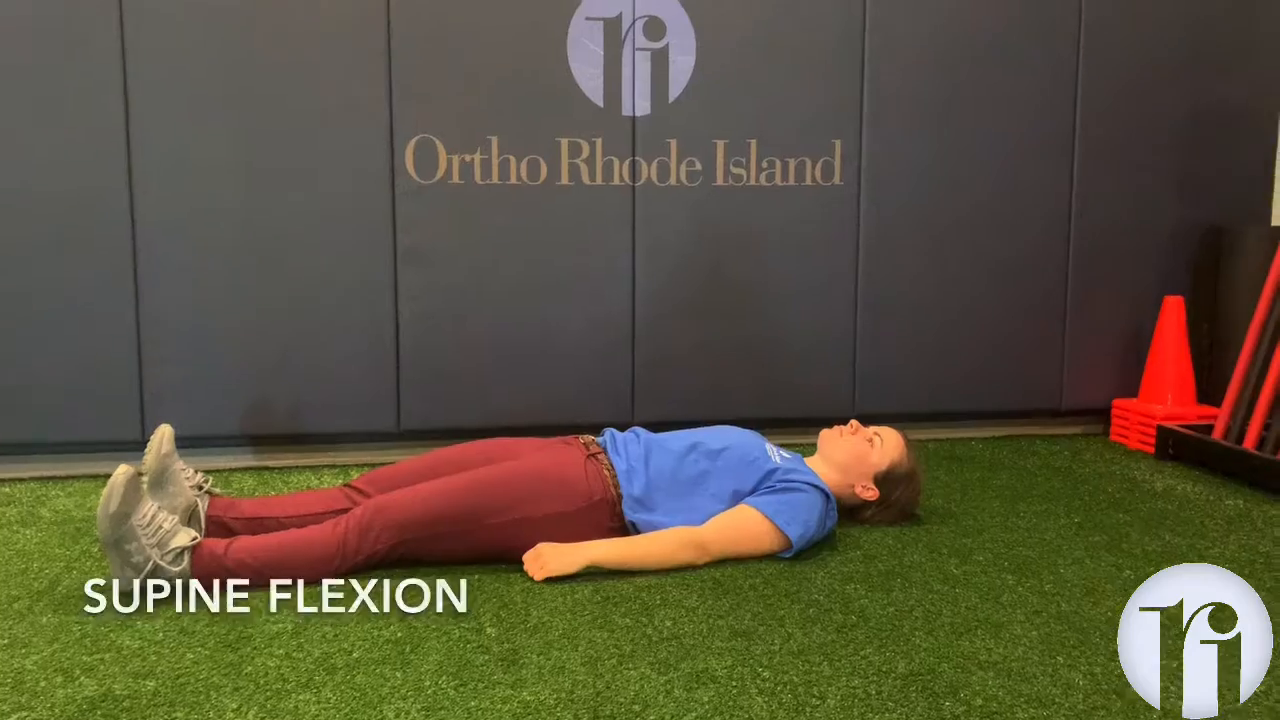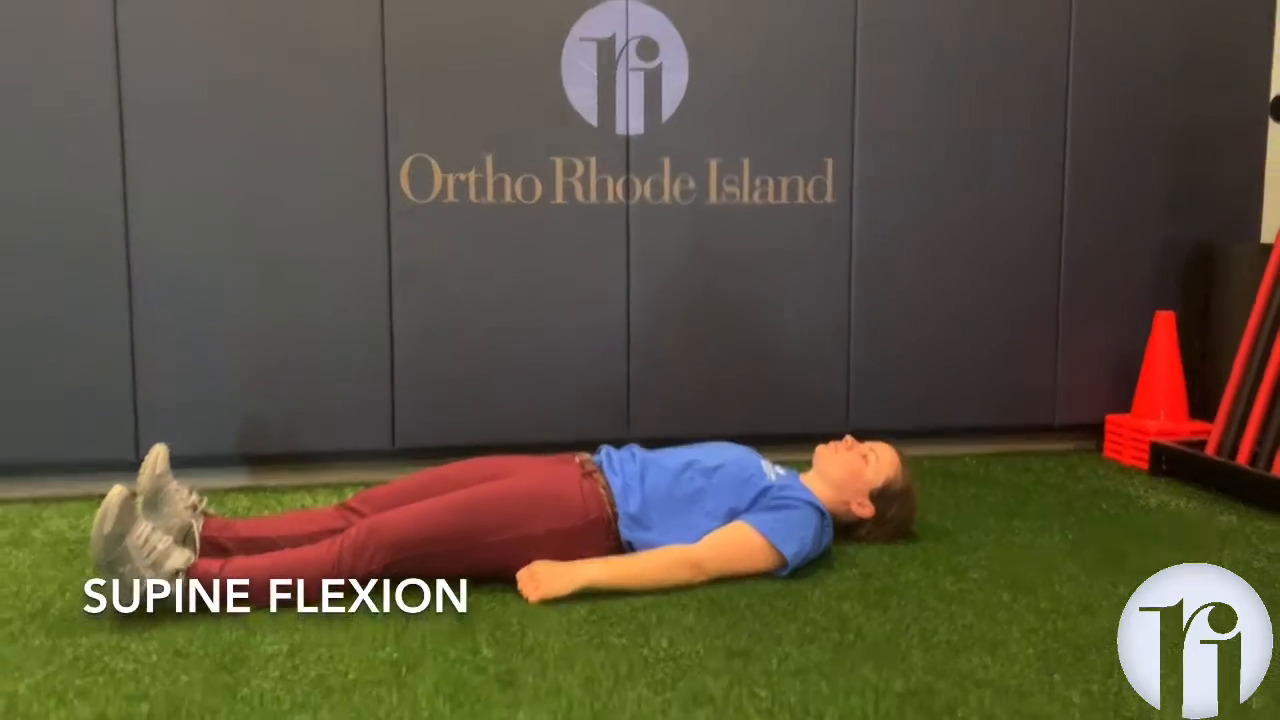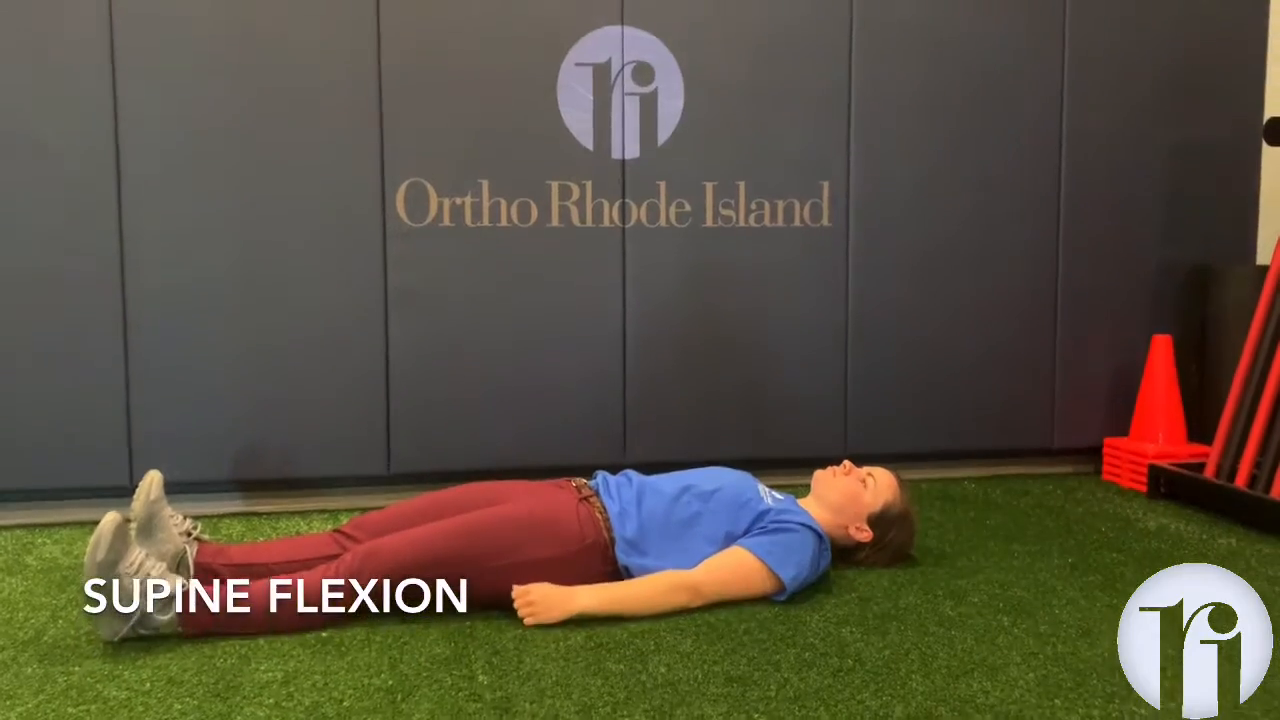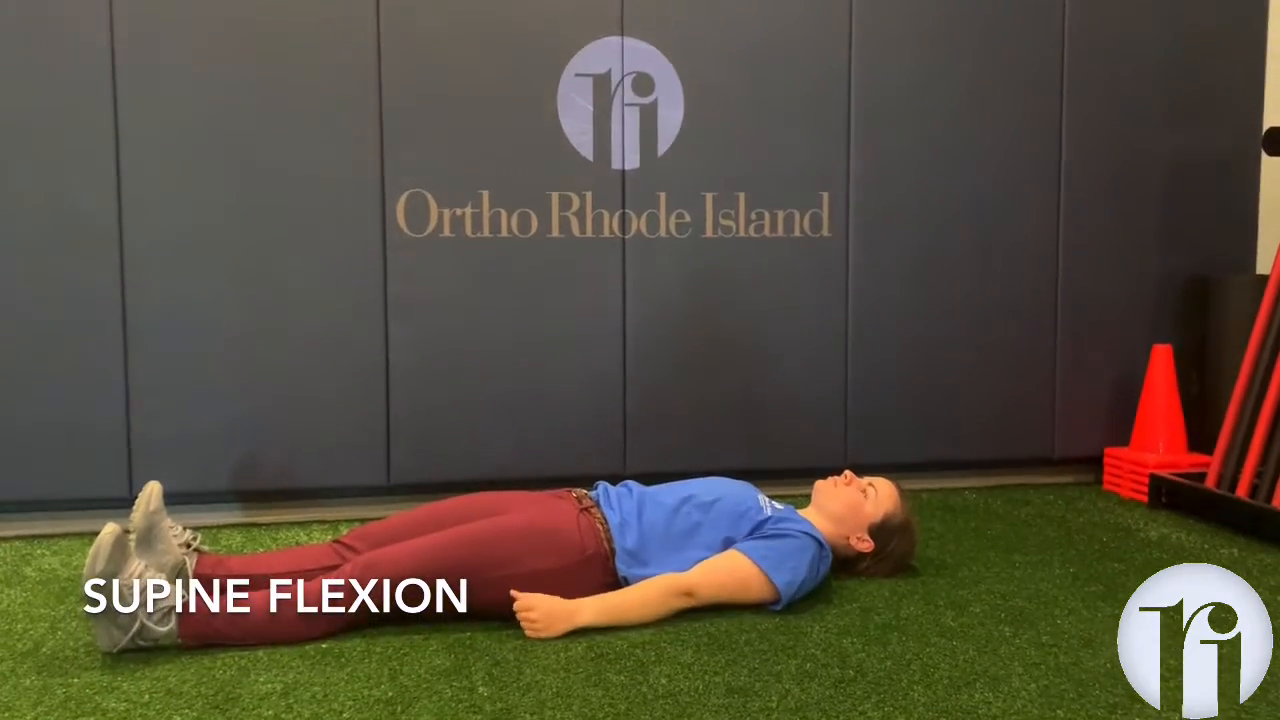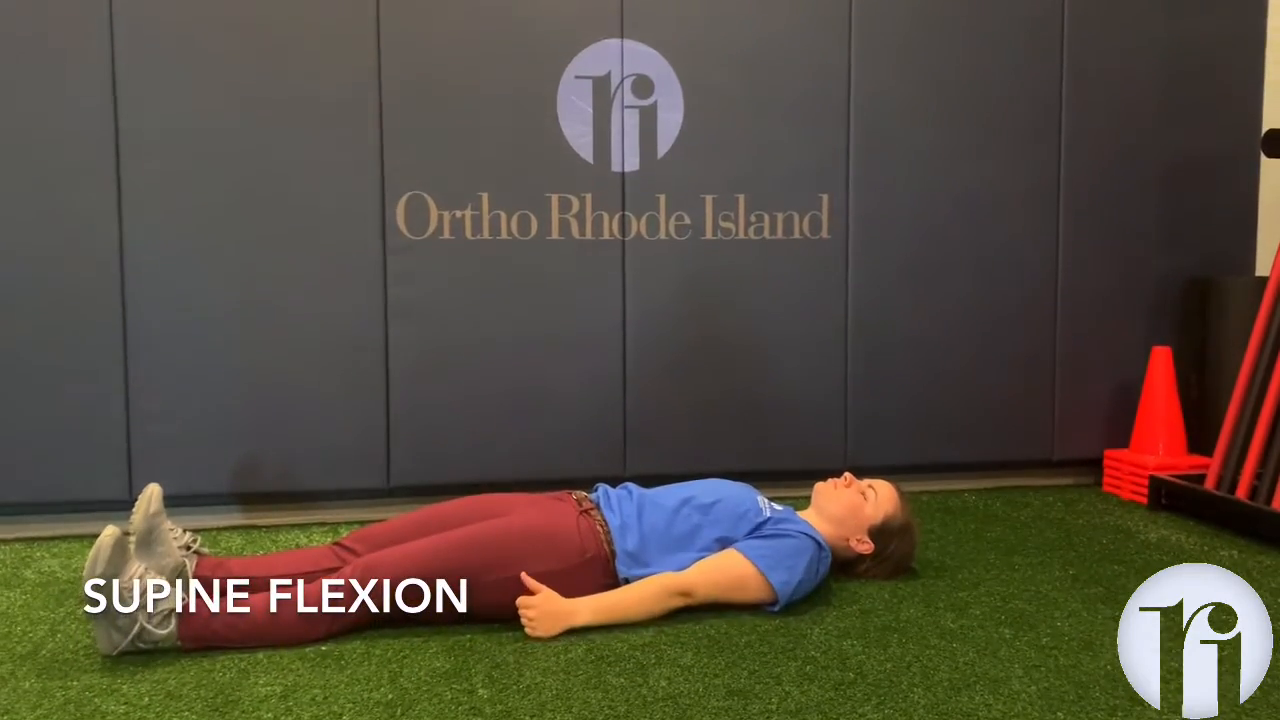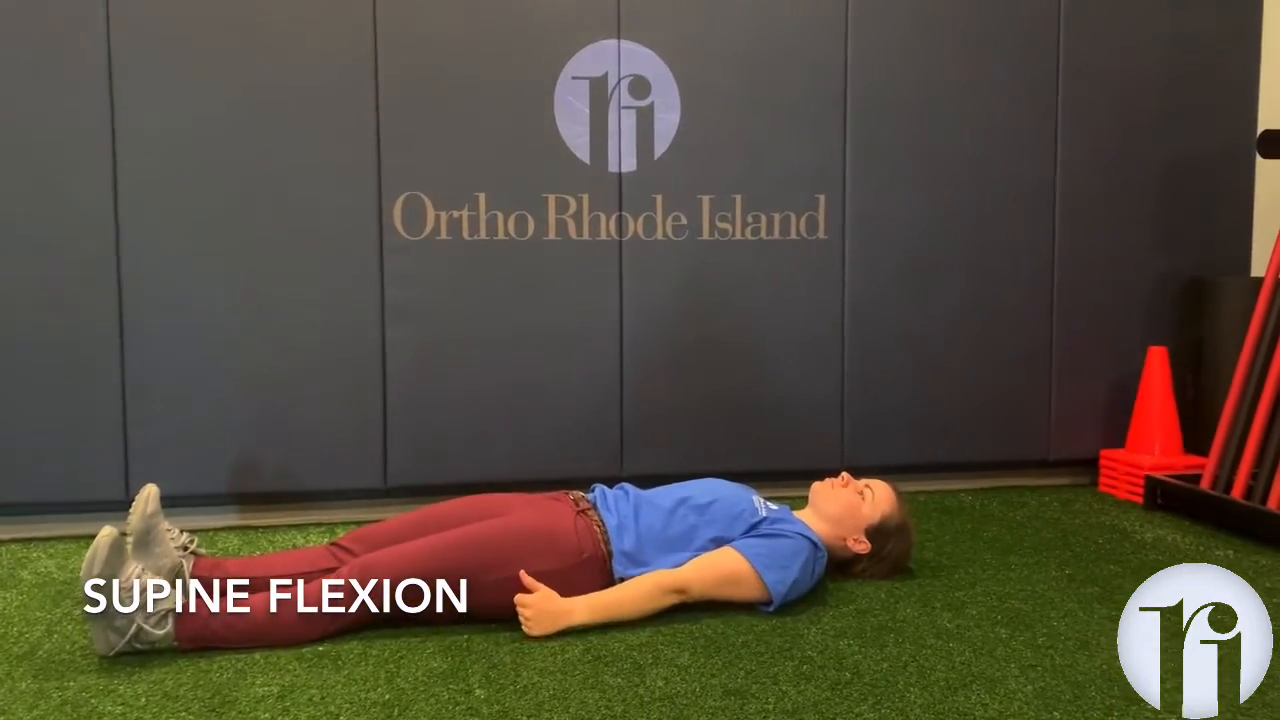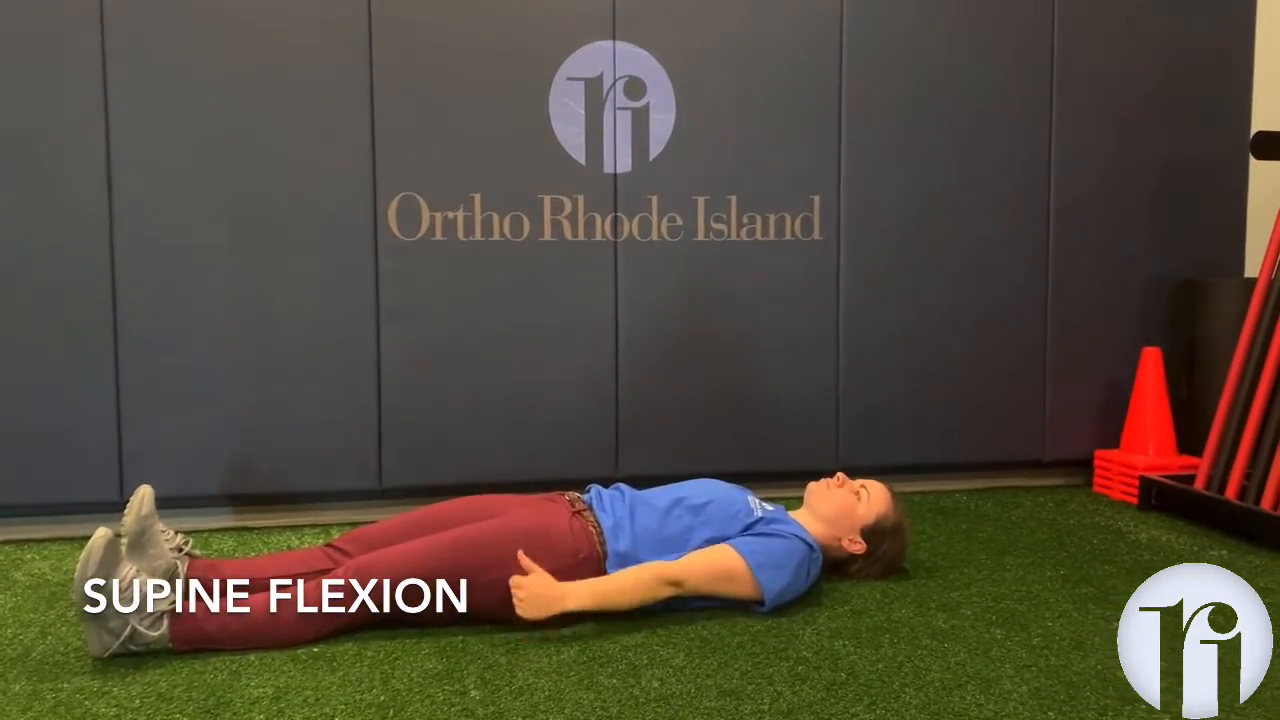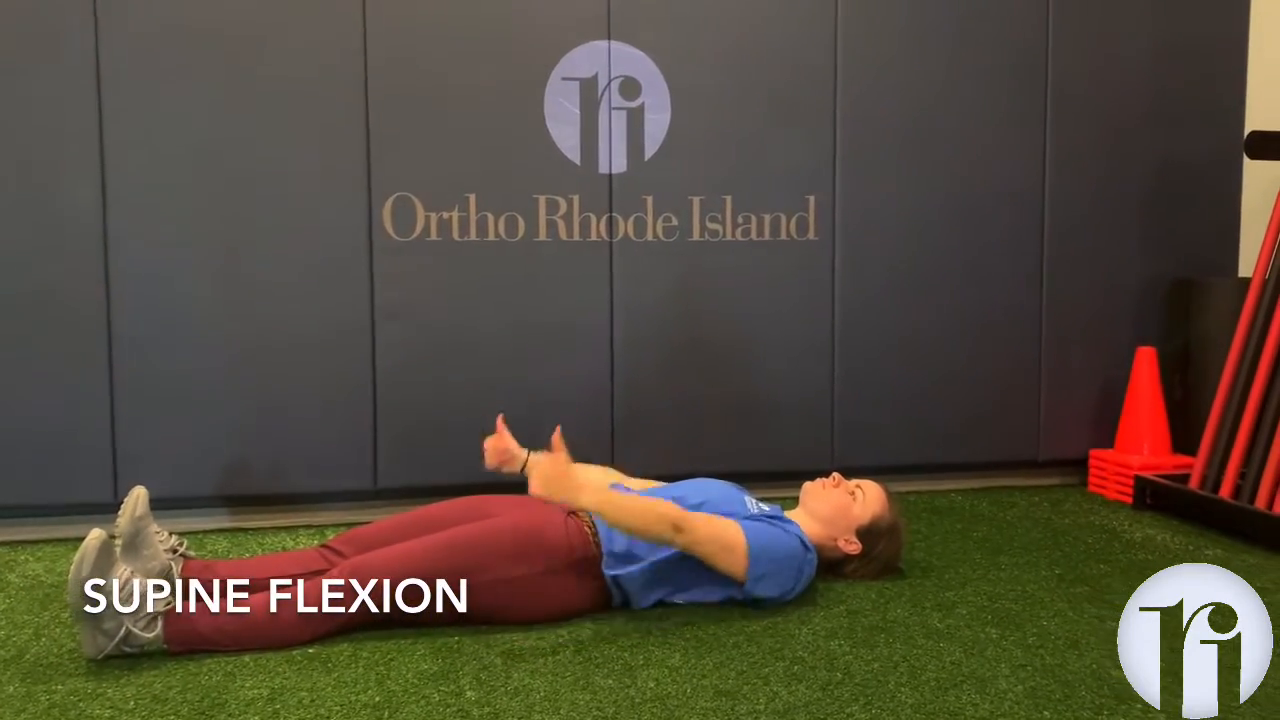
dt=0.3s
person 1, frame 1
left shoulder: (805, 506)
right shoulder: (777, 463)
left elbow: (700, 543)
left wrist: (582, 555)
left hip: (594, 498)
right hip: (584, 454)
left knee: (381, 527)
right knee: (369, 492)
left ankle: (184, 560)
right ankle: (207, 509)
person 1, frame 2
left shoulder: (800, 521)
right shoulder: (772, 480)
left elbow: (694, 561)
left wrist: (574, 575)
left hip: (591, 517)
right hip: (581, 473)
left knee: (377, 547)
right knee: (366, 512)
left ankle: (180, 578)
right ankle: (203, 531)
person 1, frame 3
left shoulder: (799, 545)
right shoulder: (771, 505)
left elbow: (693, 588)
left wrist: (573, 601)
left hip: (586, 542)
right hip: (577, 496)
left knee: (371, 570)
right knee: (358, 536)
left ankle: (167, 605)
right ankle: (193, 554)
person 1, frame 4
left shoulder: (797, 553)
right shoulder: (770, 515)
left elbow: (687, 588)
left wrist: (572, 614)
left hip: (587, 553)
right hip: (578, 507)
left knee: (371, 582)
right knee: (360, 549)
left ankle: (168, 617)
right ankle: (193, 566)
person 1, frame 5
left shoulder: (796, 555)
right shoulder: (768, 515)
left elbow: (685, 587)
left wrist: (573, 612)
left hip: (586, 556)
right hip: (577, 510)
left knee: (372, 584)
right knee: (356, 550)
left ankle: (166, 619)
right ankle: (191, 566)
person 1, frame 6
left shoulder: (792, 555)
right shoulder: (766, 516)
left elbow: (680, 583)
left wrist: (570, 612)
left hip: (582, 553)
right hip: (574, 508)
left knee: (368, 585)
right knee: (354, 555)
left ankle: (164, 620)
right ankle: (190, 567)
person 1, frame 7
left shoulder: (790, 558)
right shoulder: (763, 517)
left elbow: (675, 577)
left wrist: (565, 595)
left hip: (583, 553)
right hip: (571, 513)
left knee: (364, 587)
right knee: (350, 552)
left ankle: (156, 620)
right ankle: (182, 569)
person 1, frame 8
left shoulder: (785, 558)
right shoulder: (759, 512)
left elbow: (675, 527)
right elbow: (633, 486)
left wrist: (571, 487)
right wrist: (532, 461)
left hip: (577, 563)
right hip: (571, 518)
left knee: (361, 587)
right knee: (348, 552)
left ankle: (154, 620)
right ankle: (180, 569)
